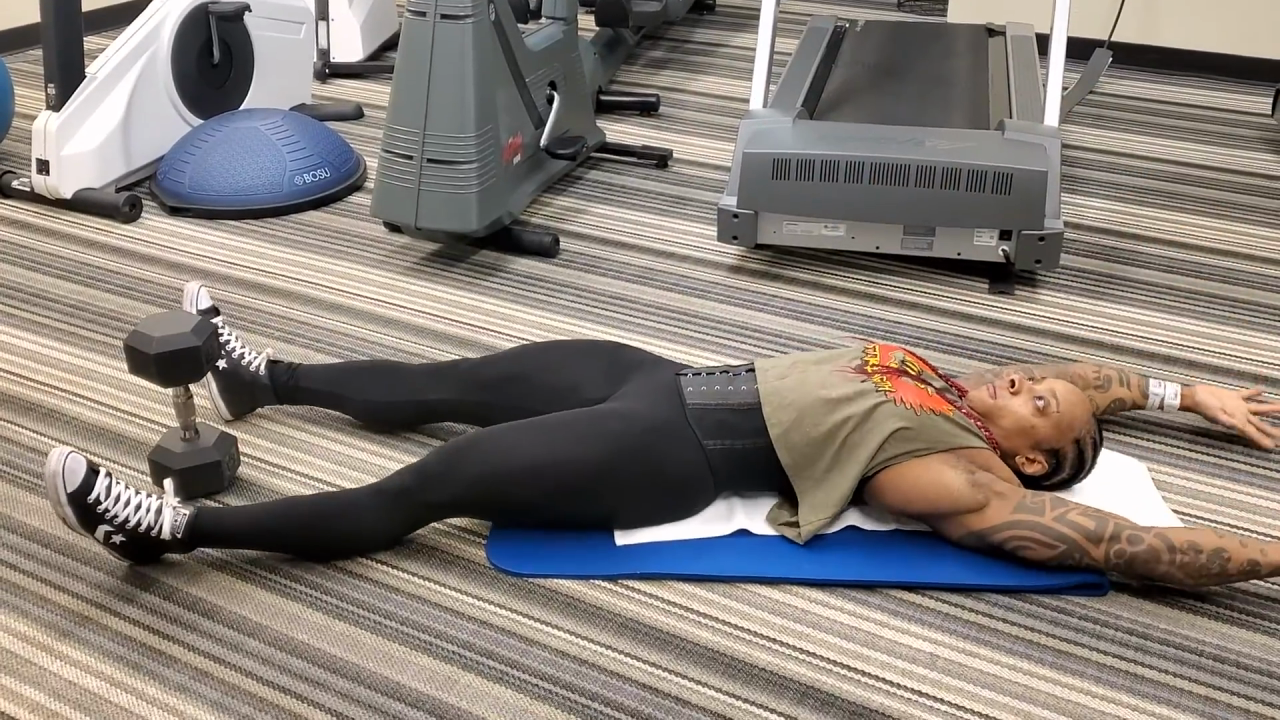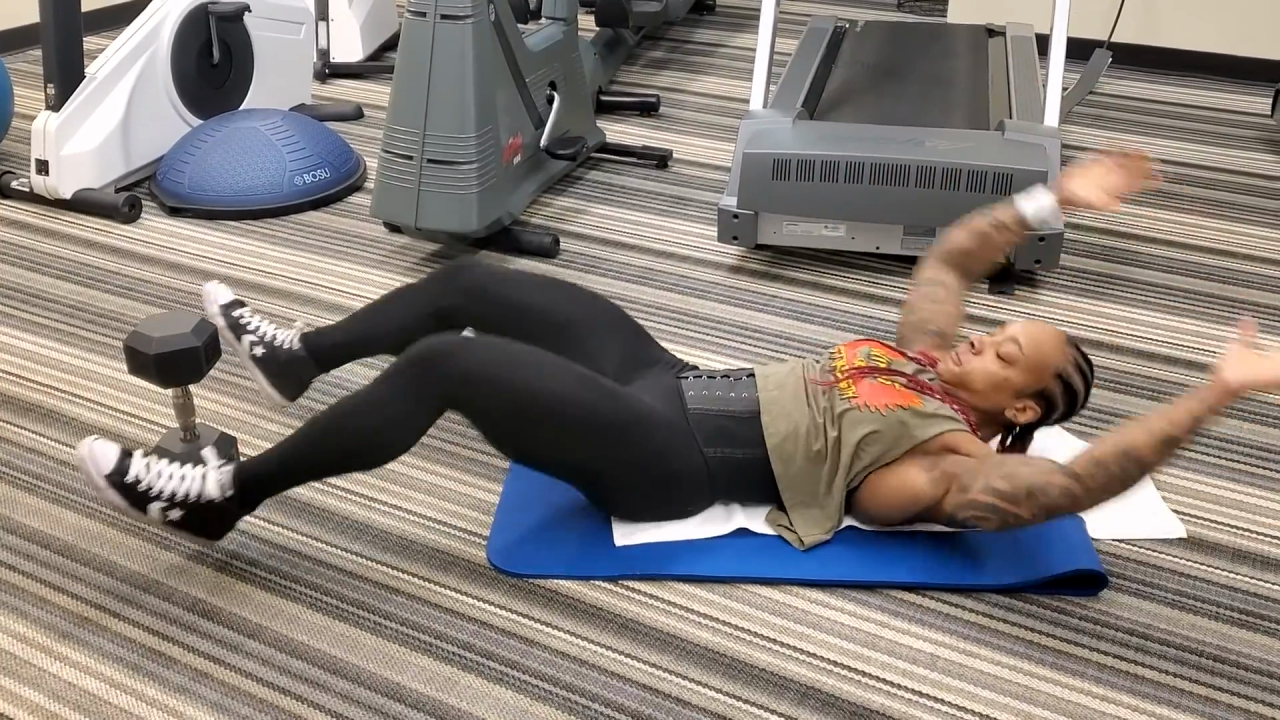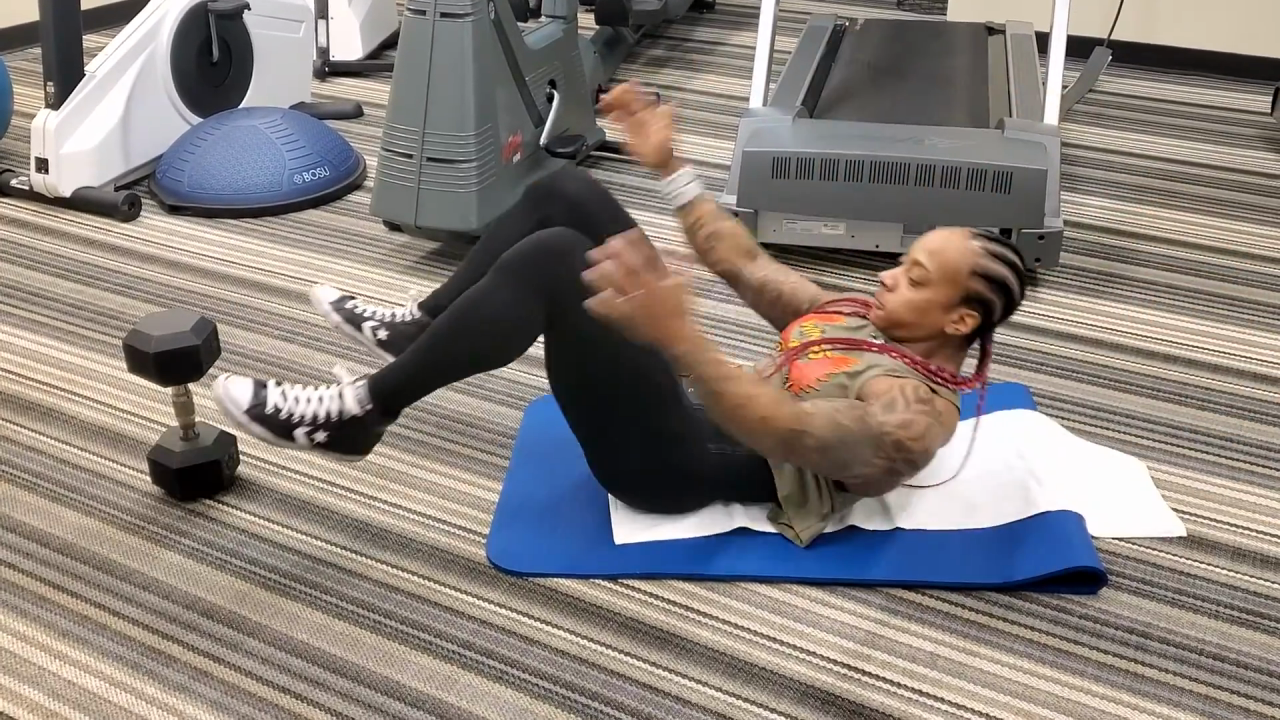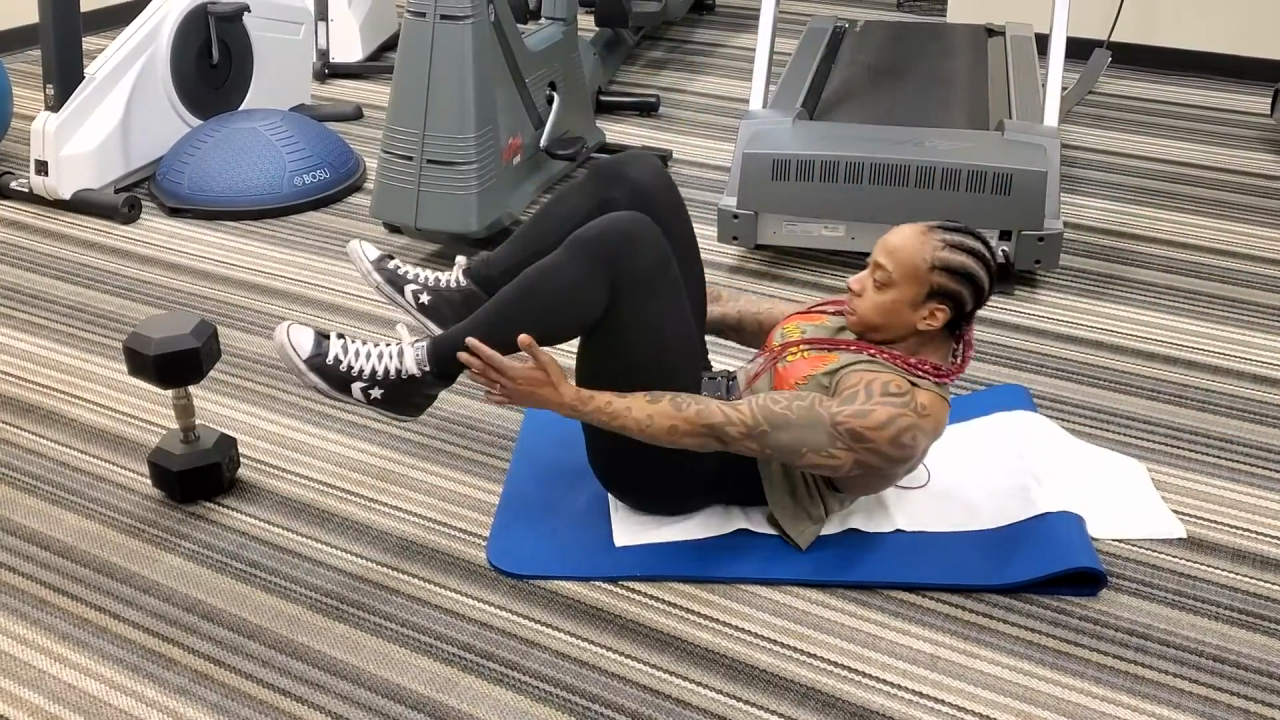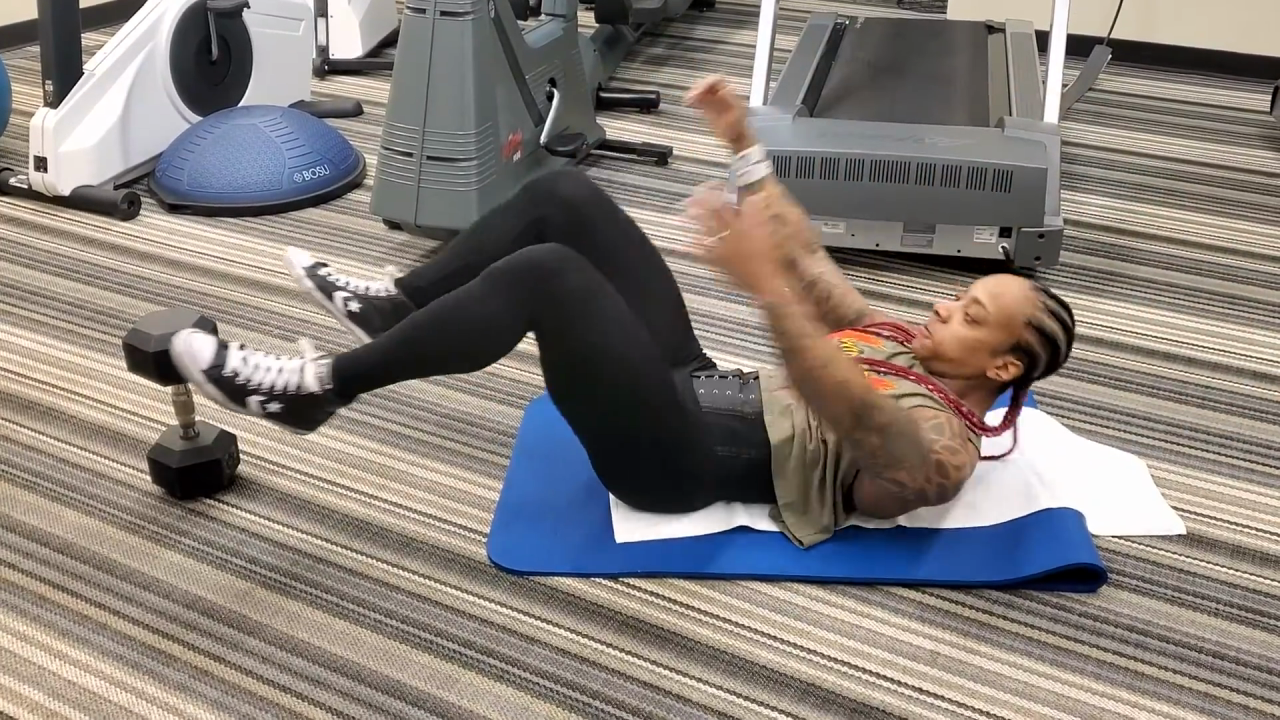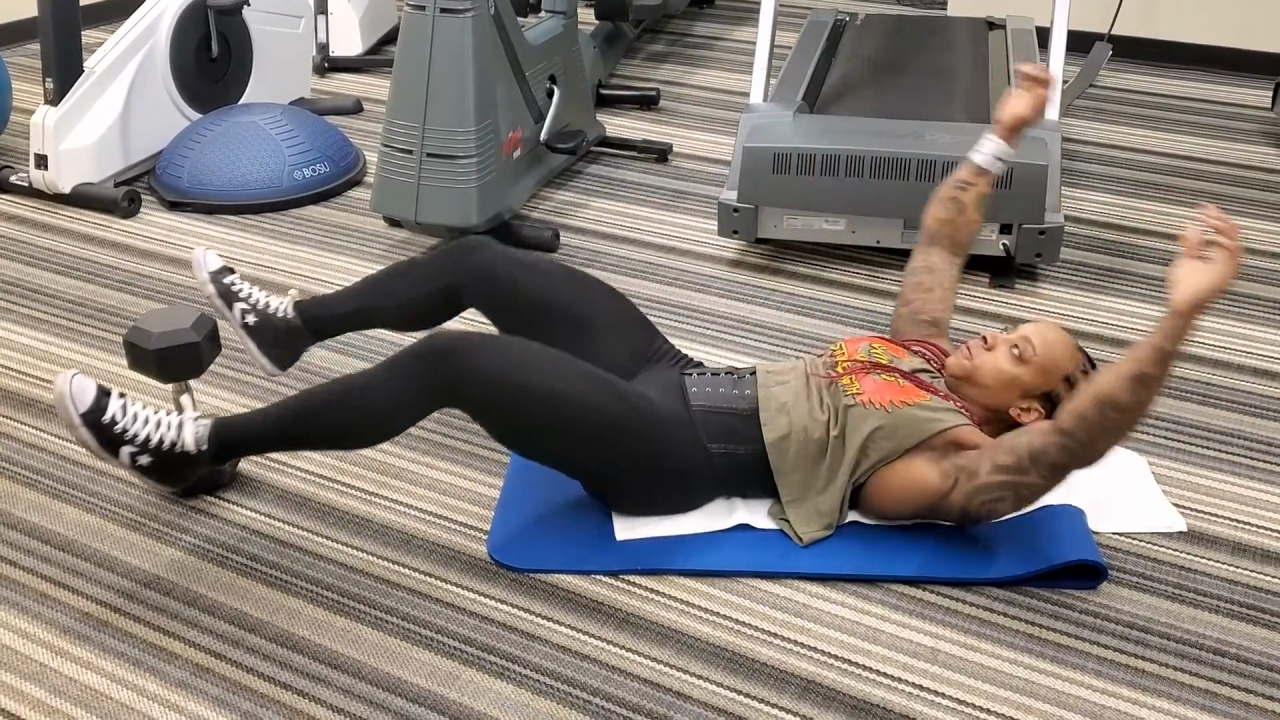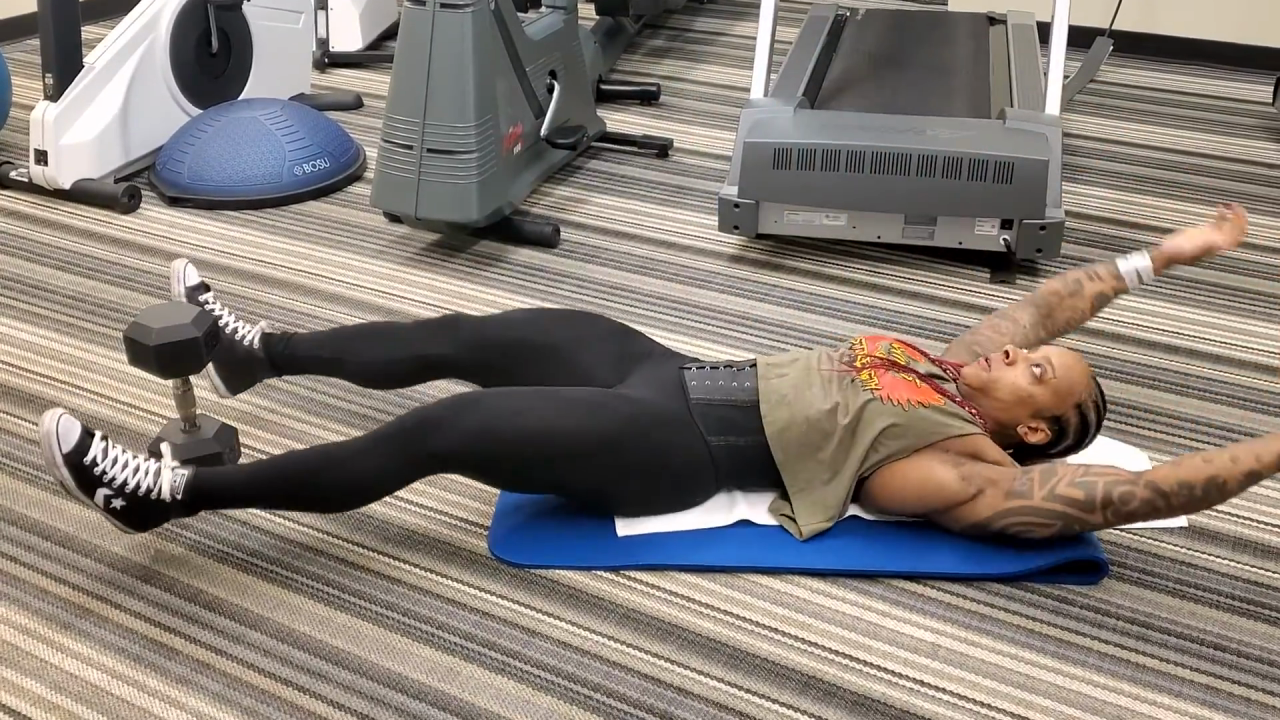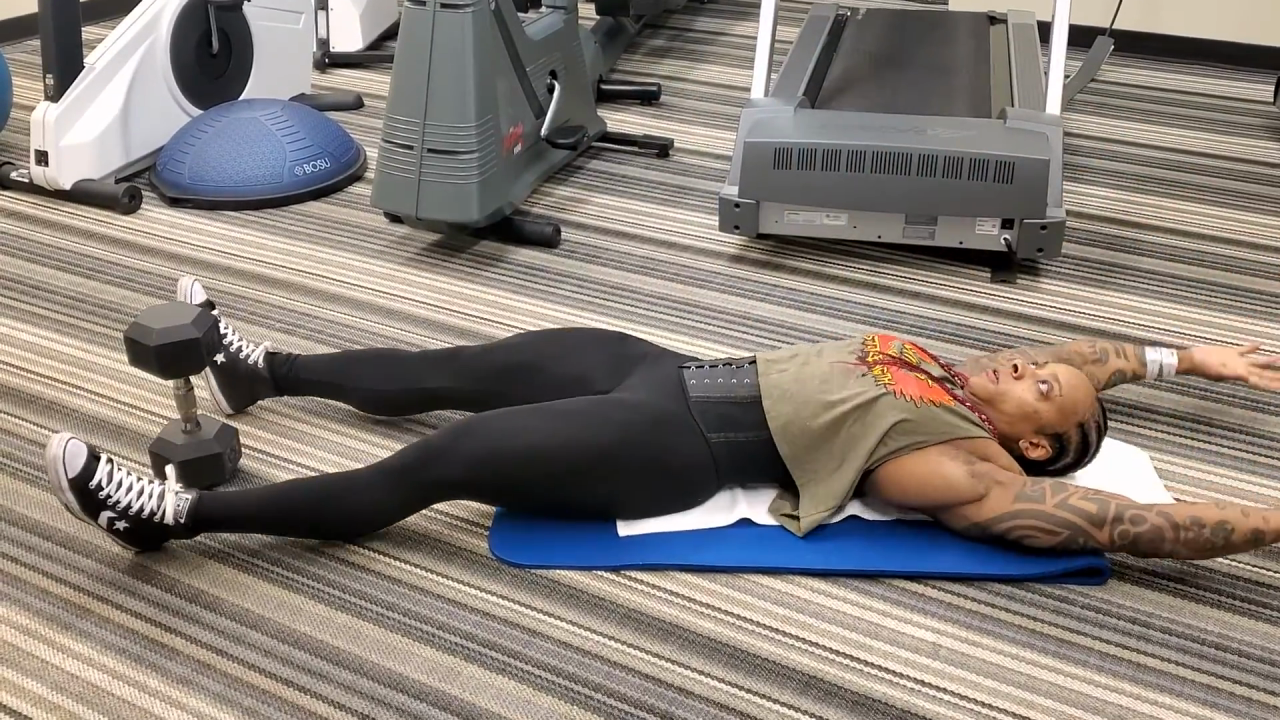
dt=0.3s
person 1, frame 1
left shoulder: (979, 484)
right shoulder: (960, 393)
left elbow: (1133, 544)
right elbow: (1074, 365)
left hip: (668, 456)
right hip: (666, 378)
left knee: (419, 491)
right knee: (443, 383)
left ankle: (170, 527)
right ankle: (258, 374)
person 1, frame 2
left shoulder: (962, 466)
right shoulder: (937, 364)
left elbow: (1079, 477)
right elbow: (951, 257)
right wrist: (1053, 196)
left hip: (666, 461)
right hip: (682, 393)
left knee: (452, 367)
right knee: (467, 283)
left ankle: (227, 490)
right ankle: (298, 354)
person 1, frame 3
left shoulder: (906, 419)
right shoulder: (878, 318)
left elbow: (775, 429)
right elbow: (742, 262)
left wrist: (675, 331)
right wrist: (667, 167)
left hip: (673, 462)
right hip: (680, 402)
left knee: (552, 258)
right knee: (563, 192)
left ankle: (358, 408)
right ankle: (413, 330)
person 1, frame 4
left shoulder: (896, 416)
right shoulder: (868, 323)
left elbow: (733, 431)
right elbow: (719, 306)
left wrist: (568, 397)
left hip: (668, 465)
right hip: (689, 390)
left knee: (621, 237)
right knee: (635, 178)
left ankle: (414, 369)
right ankle: (459, 294)
person 1, frame 5
left shoulder: (937, 450)
right shoulder: (912, 340)
left elbow: (847, 413)
right elbow: (799, 250)
left wrist: (775, 296)
right wrist: (742, 146)
left hip: (677, 458)
right hip: (696, 389)
left knee: (542, 273)
right knee: (562, 196)
left ankle: (323, 386)
right ankle: (390, 304)
person 1, frame 6
left shoulder: (964, 469)
right shoulder: (926, 358)
left elbow: (1075, 435)
right elbow: (938, 238)
left wrist: (1178, 315)
right wrist: (999, 140)
left hip: (669, 454)
right hip: (672, 371)
left knee: (444, 364)
right knee: (472, 264)
left ankle: (195, 446)
right ankle: (286, 325)
person 1, frame 7
left shoulder: (985, 474)
right shoulder: (960, 375)
left elbow: (1130, 489)
right elbow: (1044, 302)
right wrist: (1159, 255)
left hip: (673, 453)
right hip: (678, 377)
left knee: (428, 434)
right knee: (458, 341)
left ankle: (169, 490)
right ankle: (253, 350)
person 1, frame 8
left shoulder: (980, 472)
right shoulder: (962, 381)
left elbow: (1124, 521)
right elbow: (1072, 347)
left hip: (672, 447)
right hip: (674, 372)
left knee: (429, 468)
right knee: (446, 370)
left ankle: (171, 513)
right ankle: (255, 366)
